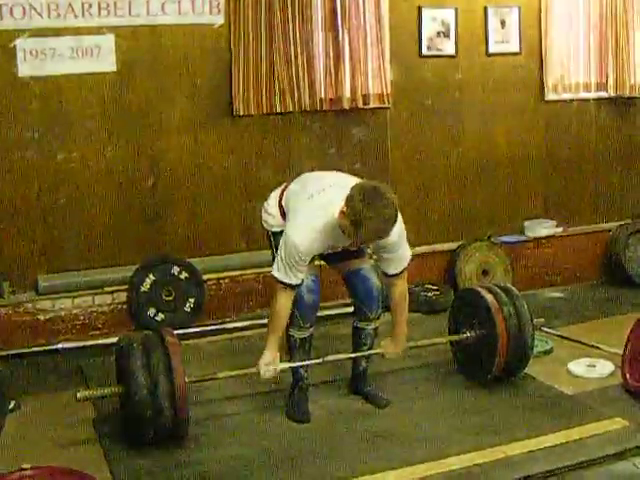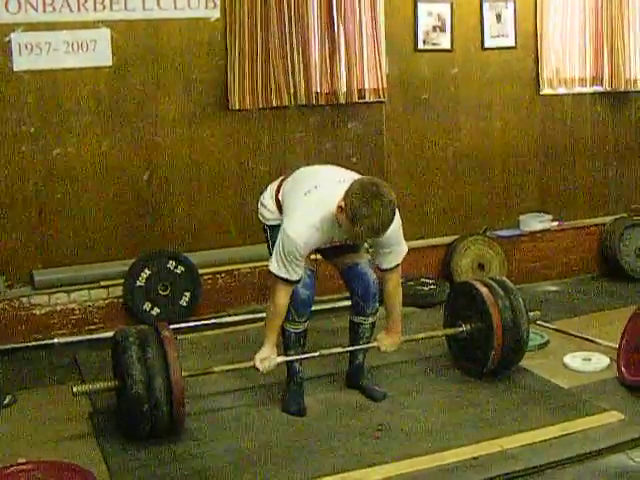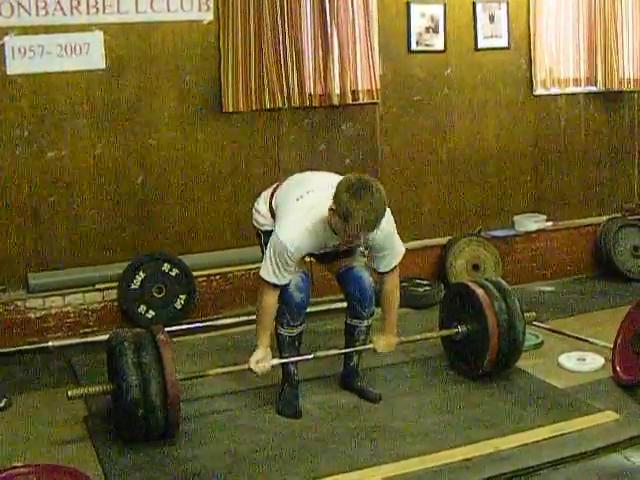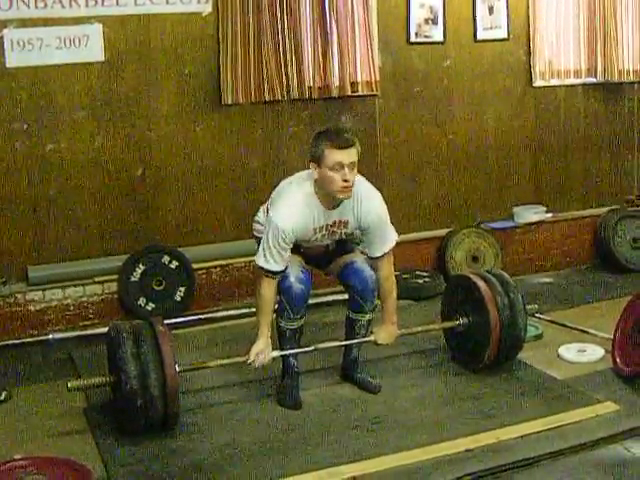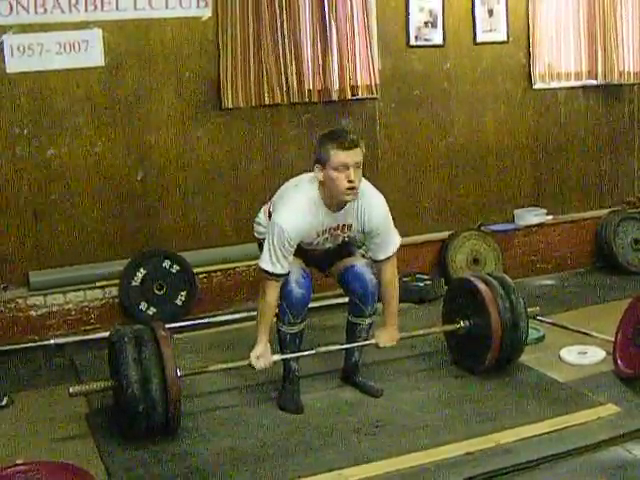
dt=1s
person 1, frame 1
left shoulder: (390, 226)
right shoulder: (304, 232)
left elbow: (397, 280)
right elbow: (284, 293)
left wrist: (398, 337)
right wrist: (272, 349)
left hip: (346, 223)
right hip: (285, 218)
left knee: (370, 289)
right knee: (306, 295)
left ankle: (360, 377)
right ankle: (299, 386)
person 1, frame 2
left shoulder: (387, 220)
right shoulder: (301, 228)
left elbow: (391, 275)
right elbow: (282, 289)
left wrist: (393, 330)
right wrist: (269, 345)
left hip: (340, 217)
right hip: (280, 212)
left knee: (367, 284)
right knee: (301, 291)
left ankle: (357, 372)
right ankle: (294, 380)
person 1, frame 3
left shoulder: (381, 221)
right shoulder: (293, 231)
left elbow: (390, 276)
right elbow: (270, 292)
left wrist: (389, 332)
right wrist: (262, 346)
right hip: (274, 219)
left knee: (363, 288)
right knee: (295, 294)
left ankle: (351, 373)
right ankle: (289, 382)
person 1, frame 4
left shoulder: (370, 200)
right shoulder: (287, 211)
left elbow: (384, 263)
right elbow: (268, 280)
left wrist: (389, 322)
right wrist: (263, 337)
left hip: (335, 241)
right hip: (285, 243)
left knee: (365, 280)
right knee: (295, 286)
left ankle: (351, 364)
right ankle: (290, 373)
person 1, frame 5
left shoulder: (373, 204)
right shoulder: (291, 215)
left elbow: (387, 265)
right elbow: (271, 285)
left wrist: (390, 325)
right wrist: (262, 342)
left hip: (336, 242)
right hip: (278, 239)
left knee: (365, 284)
right knee: (296, 291)
left ankle: (352, 368)
right ankle: (290, 377)
